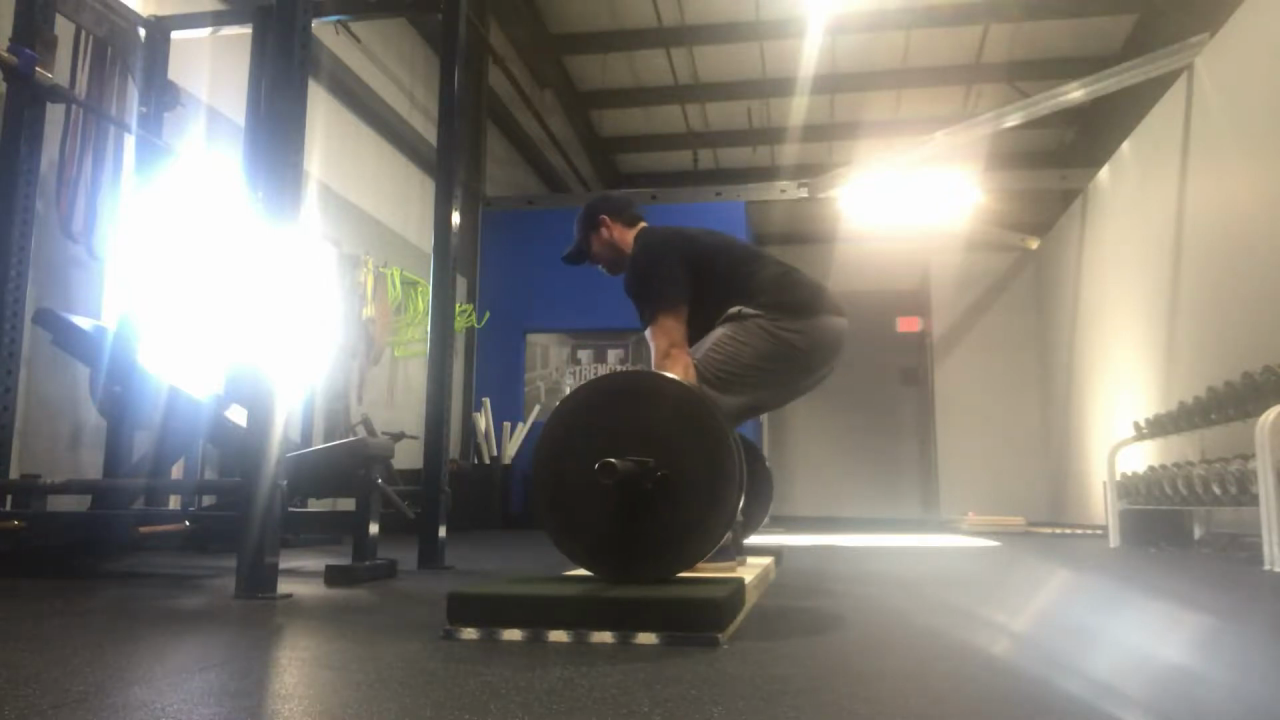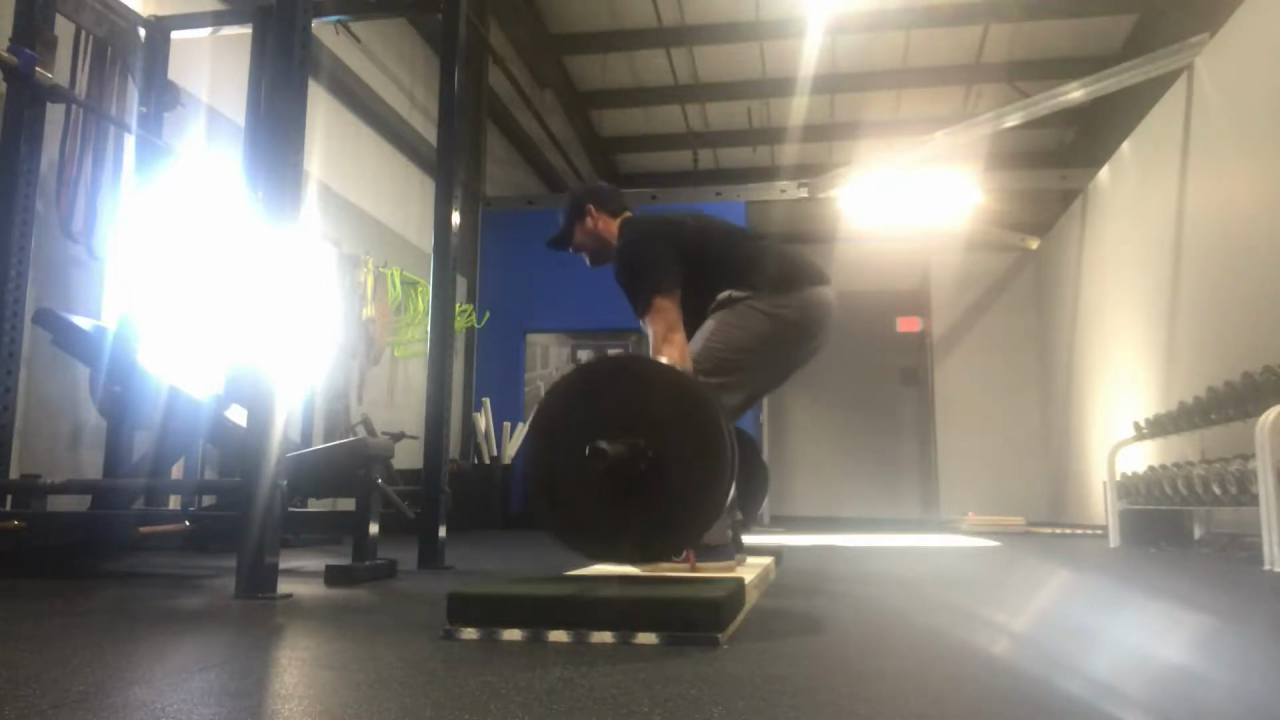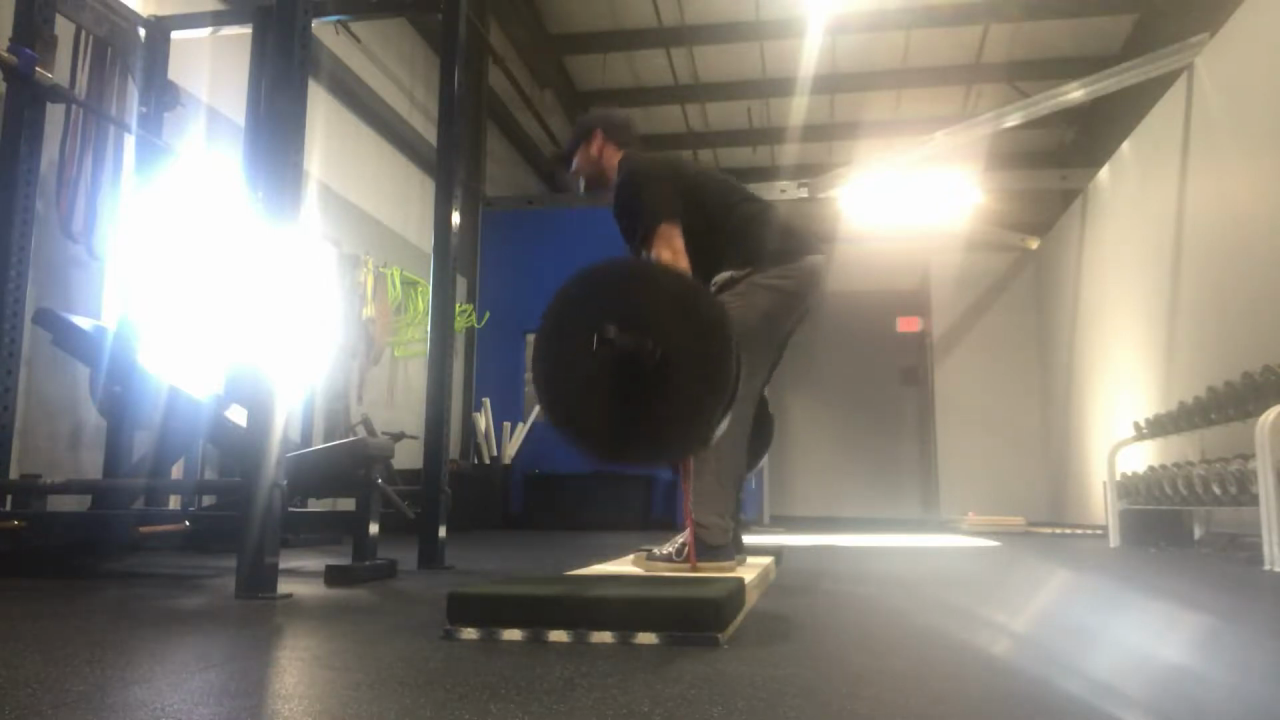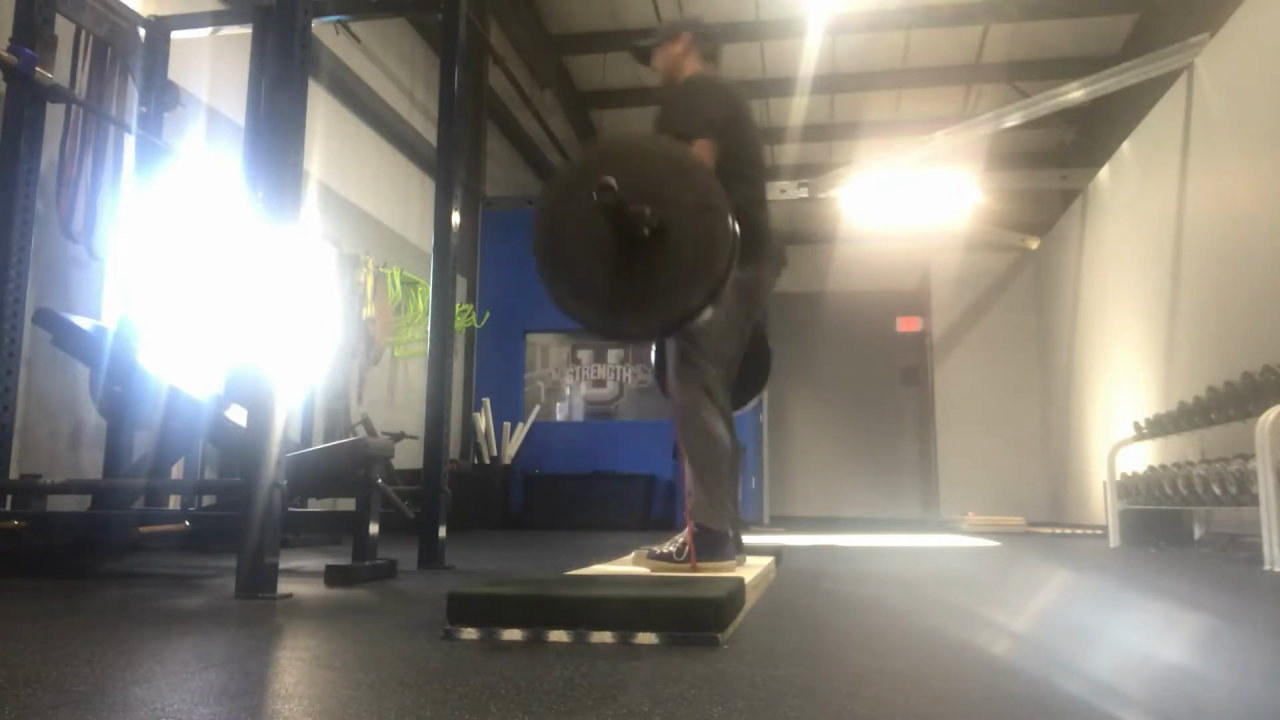
dt=0.3s
person 1, frame 1
left shoulder: (649, 255)
right shoulder: (670, 248)
left elbow: (671, 355)
right elbow: (682, 352)
left hip: (790, 322)
right hip: (818, 326)
person 1, frame 2
left shoulder: (637, 243)
right shoulder: (657, 235)
left elbow: (668, 339)
right elbow: (678, 338)
left hip: (782, 297)
right hip: (805, 299)
left ankle: (705, 541)
right ankle: (717, 534)
person 1, frame 3
left shoulder: (637, 179)
right shoulder: (652, 179)
left elbow: (672, 262)
right elbow: (682, 261)
left hip: (767, 265)
right hip: (786, 262)
left ankle: (708, 542)
right ankle: (720, 536)
person 1, frame 4
left shoulder: (690, 92)
right shoulder: (716, 100)
right hip: (742, 257)
left knee: (696, 394)
right knee: (706, 396)
left ankle: (709, 539)
right ankle: (718, 534)
